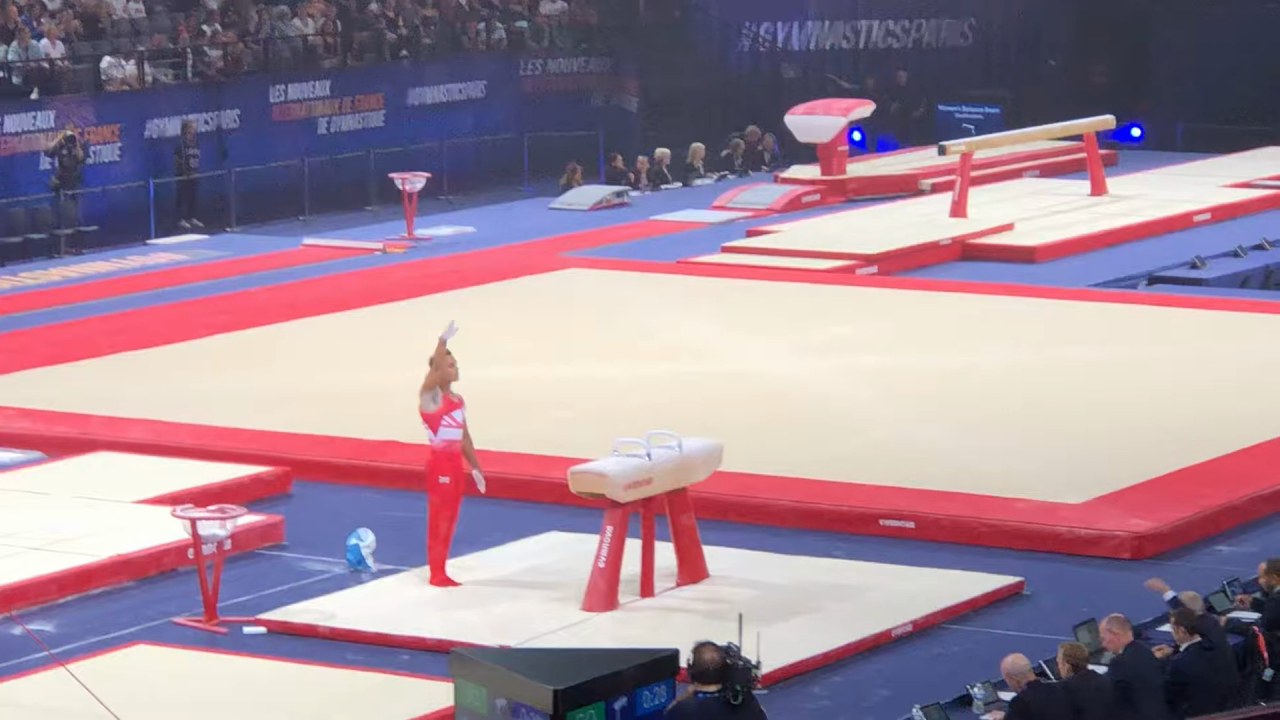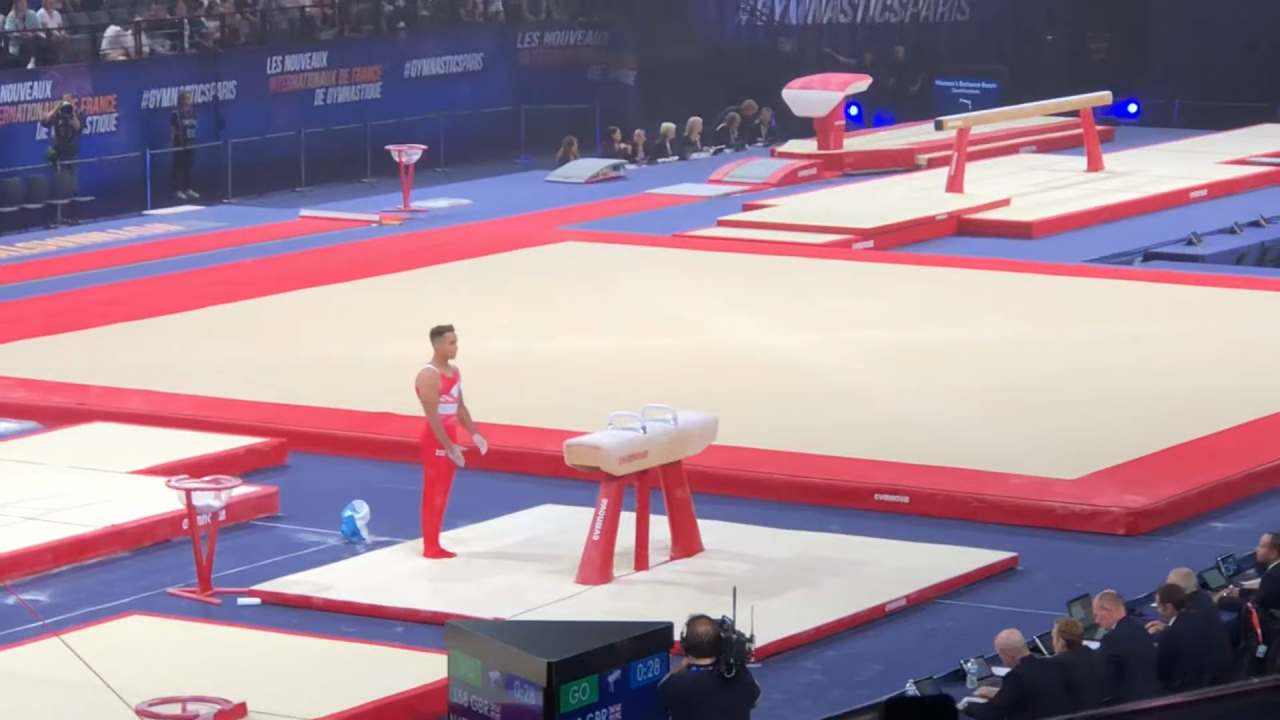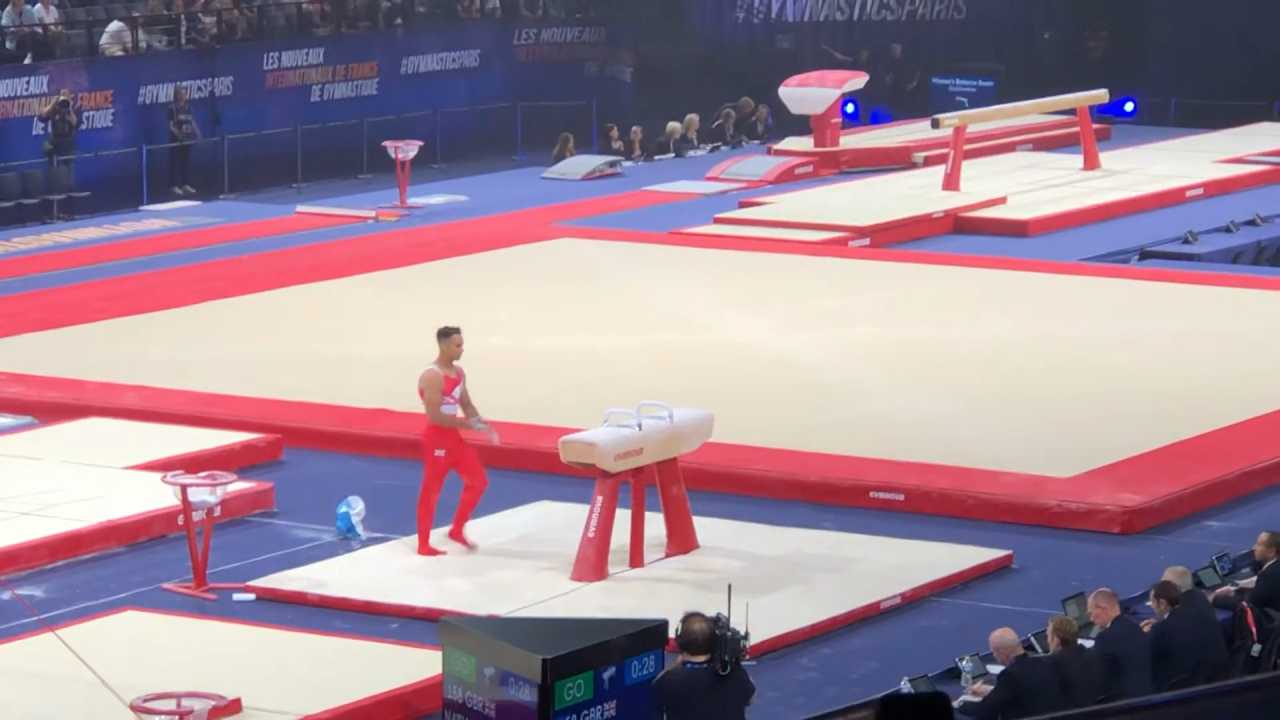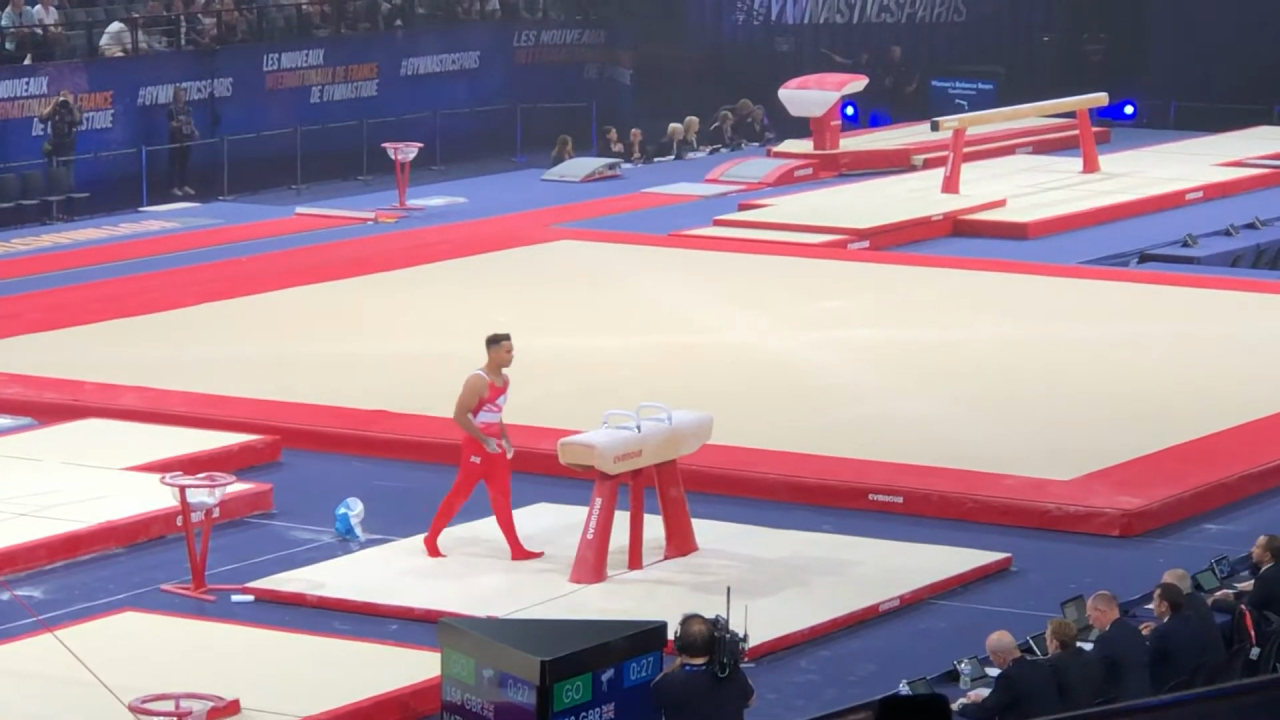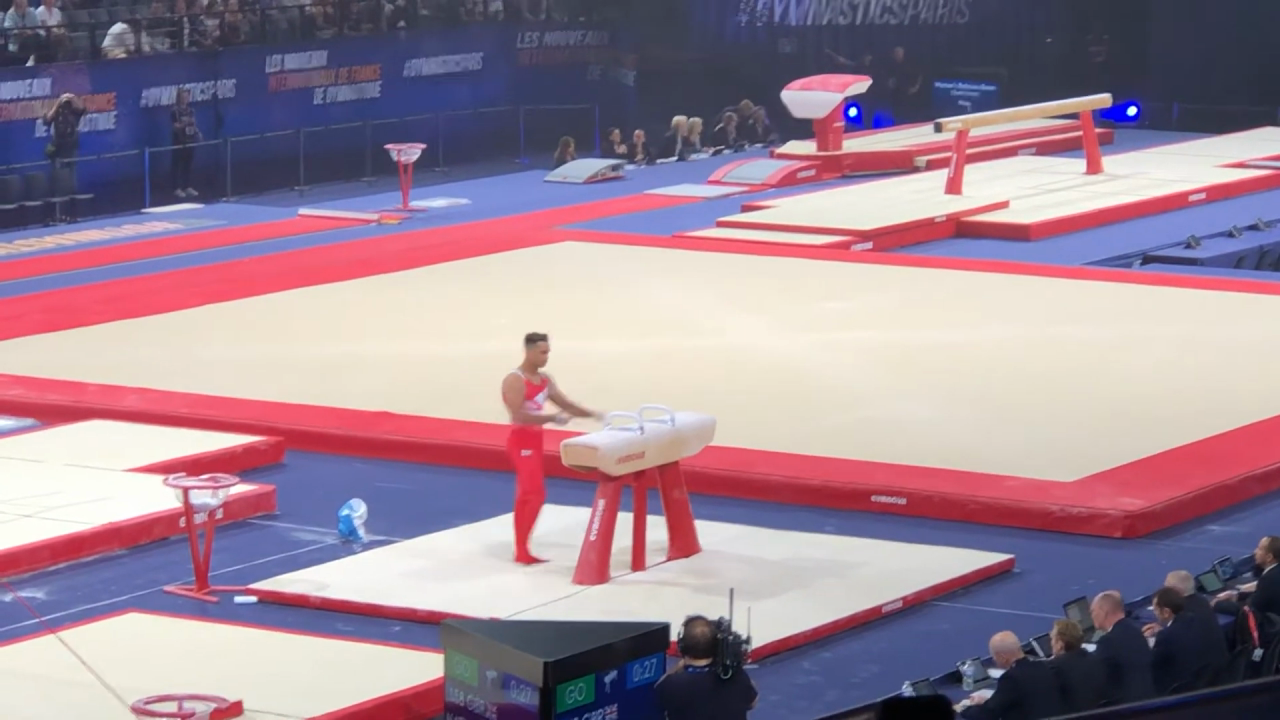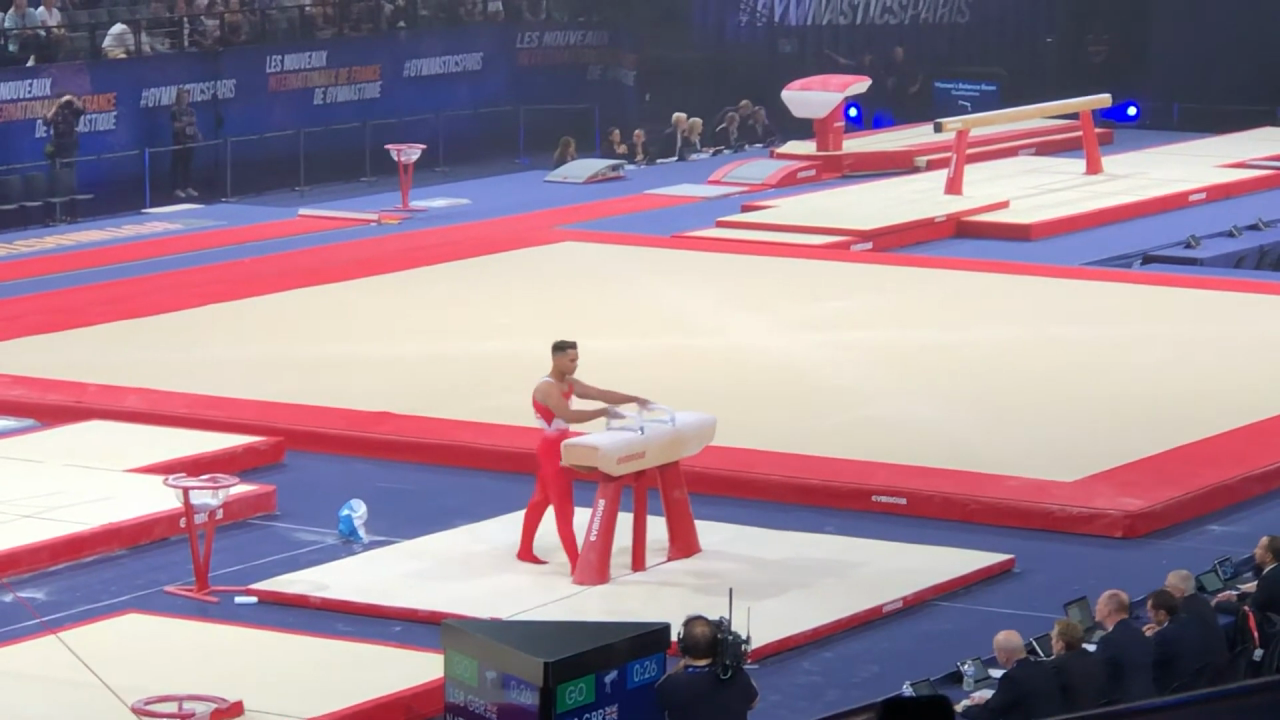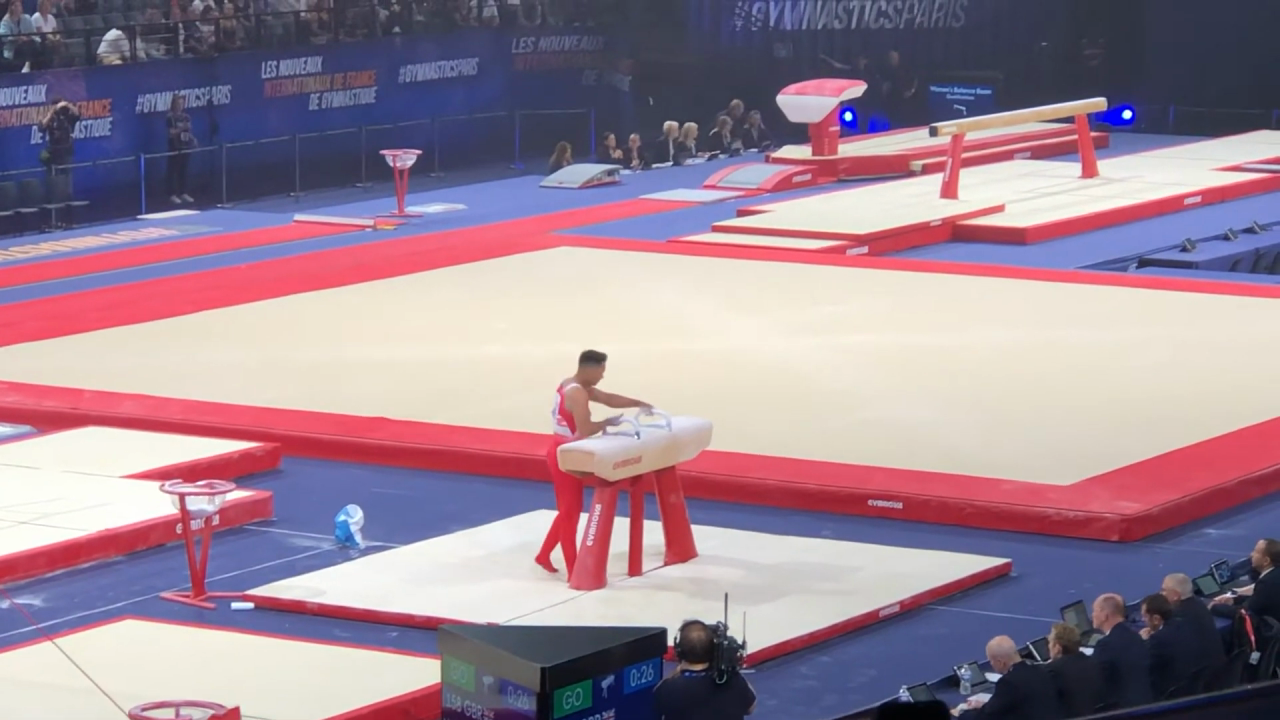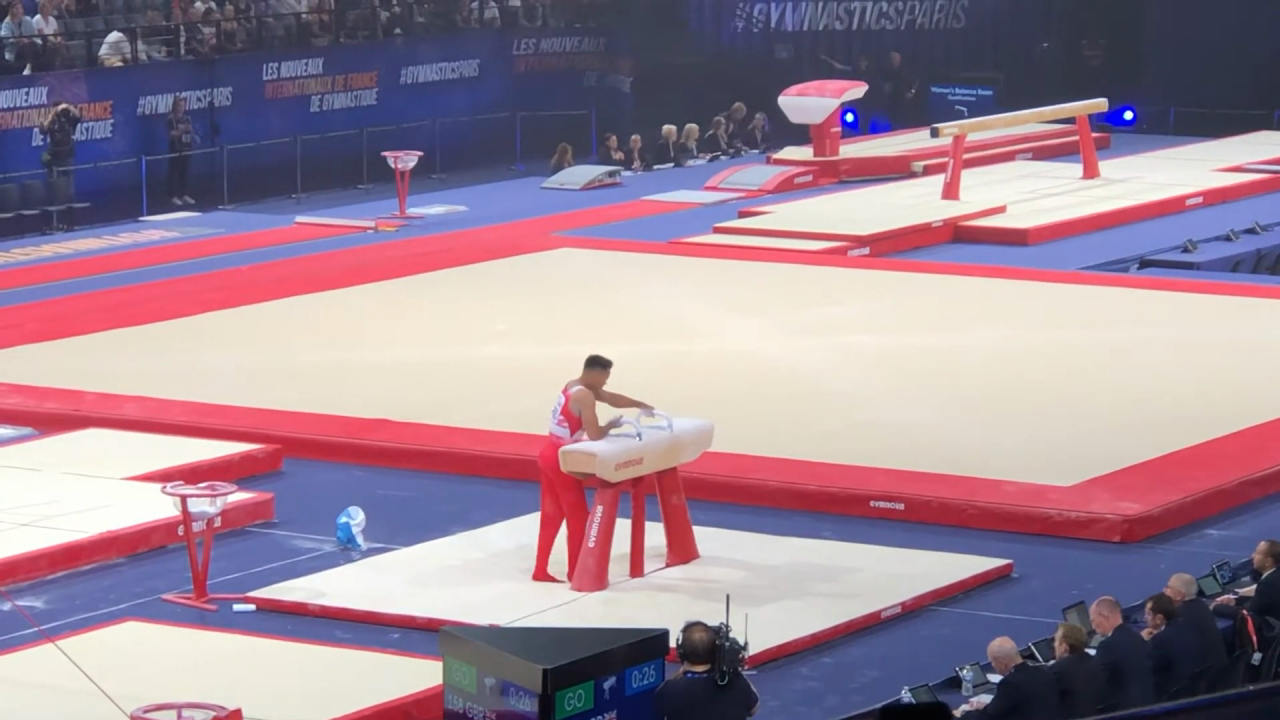
dt=0.4s
person 1, frame 1
left shoulder: (458, 399)
right shoulder: (430, 394)
right elbow: (435, 368)
left wrist: (475, 467)
right wrist: (443, 341)
left hip: (456, 464)
right hip: (440, 465)
left knee: (450, 521)
right knee: (439, 520)
left ankle: (441, 571)
right ankle: (436, 574)
person 1, frame 2
left shoulder: (454, 372)
right shoulder: (428, 375)
right elbow: (432, 415)
left wrist: (474, 433)
right wrist: (449, 447)
left hip: (450, 437)
right hip: (436, 439)
left knee: (443, 494)
right knee: (433, 493)
left ankle: (435, 543)
right ankle: (430, 546)
person 1, frame 3
left shoulder: (458, 372)
right shoulder: (432, 376)
left elbow: (467, 404)
right elbow: (435, 416)
left wrist: (482, 424)
right wrist: (469, 424)
left hip: (454, 437)
right hip: (437, 438)
left knee: (478, 481)
right knee: (431, 491)
left ankle: (457, 530)
right ankle: (424, 544)
person 1, frame 4
left shoulder: (504, 379)
right shoulder: (477, 381)
right elbow: (459, 416)
left wrist: (505, 438)
right wrist: (483, 440)
left hip: (495, 445)
right hip: (477, 447)
left knee: (503, 497)
right knee: (459, 496)
left ankle: (517, 549)
right ankle: (431, 538)
person 1, frame 5
left shoulder: (544, 379)
right shoulder: (513, 380)
left elbow: (564, 404)
right elbow: (518, 415)
left wrist: (592, 415)
right wrist: (552, 418)
left hip: (535, 442)
right hip: (521, 443)
left knee: (525, 497)
right knee: (535, 494)
left ankle: (521, 550)
right ankle: (521, 547)
person 1, frame 6
left shoulder: (570, 384)
right shoulder: (546, 388)
left elbow: (601, 394)
right elbow: (569, 416)
left wrist: (635, 400)
right wrist: (604, 412)
left hip: (555, 449)
right hip: (552, 450)
left knee: (540, 501)
right knee: (564, 507)
left ankle: (525, 551)
right ankle: (576, 564)
person 1, frame 7
left shoulder: (570, 385)
right shoulder: (577, 393)
left elbow: (607, 398)
right elbow: (586, 430)
left wrist: (639, 404)
right wrist: (608, 422)
left knee: (568, 510)
right knee: (570, 512)
left ankle: (544, 555)
right ankle: (573, 571)
person 1, frame 8
left shoulder: (573, 386)
right shoulder: (585, 396)
left elbow: (612, 398)
right elbow: (594, 435)
left wrist: (641, 405)
right wrist: (611, 425)
left hip: (550, 455)
right hip: (561, 459)
left knee: (552, 515)
right knee: (578, 515)
left ankle: (540, 570)
right ankle: (575, 570)
